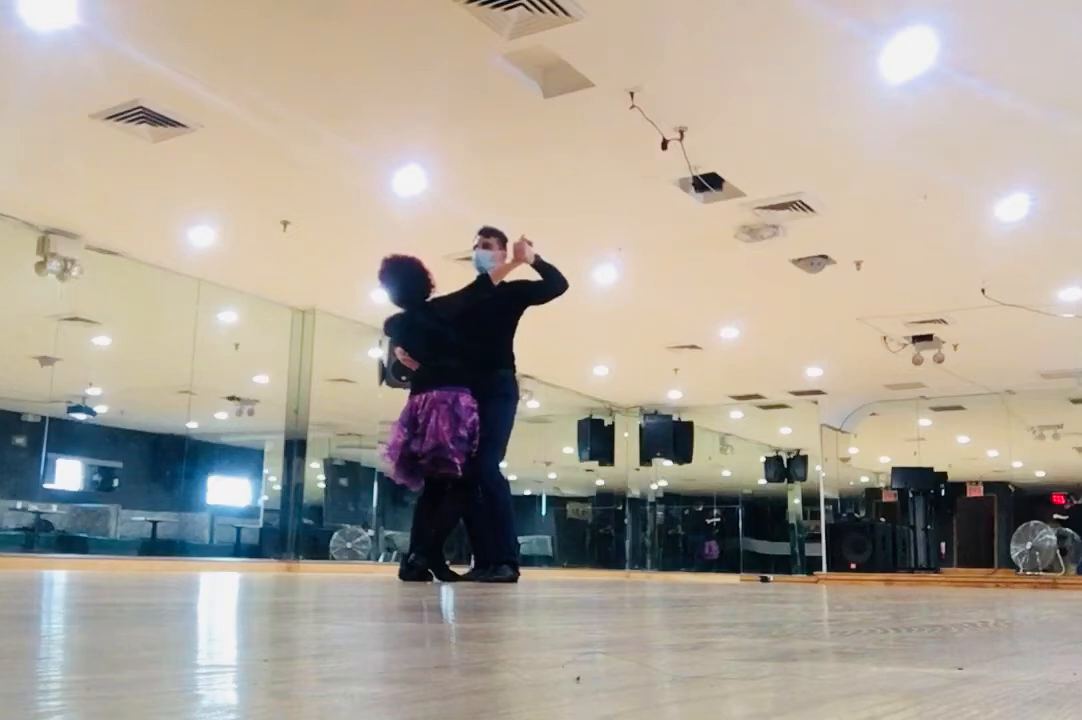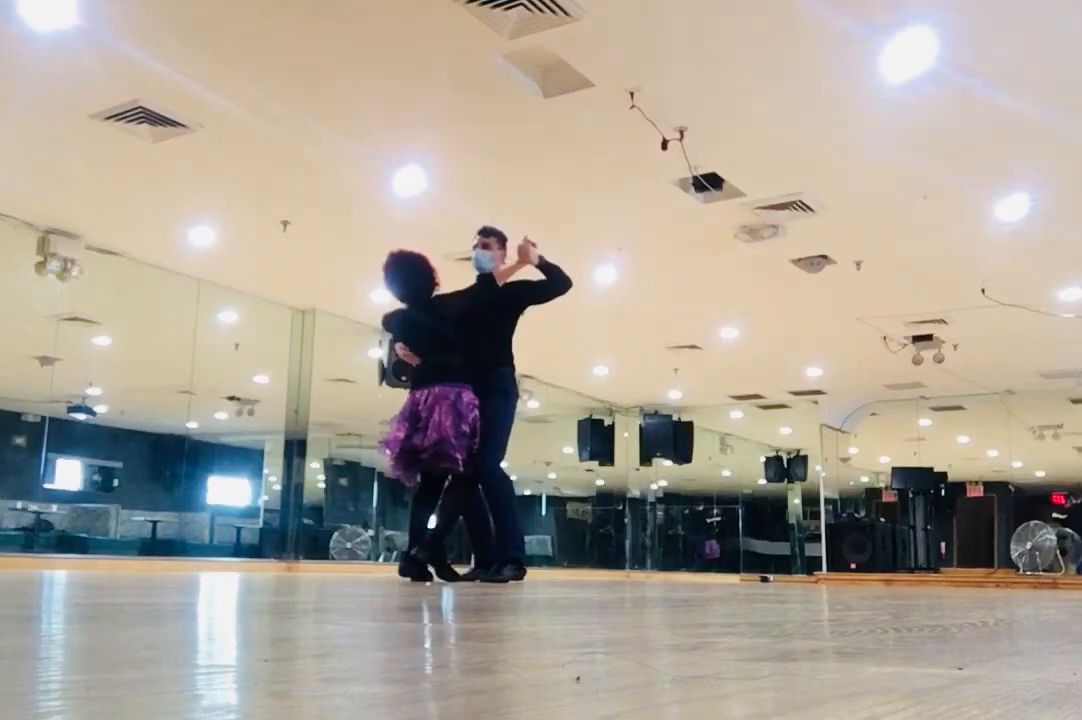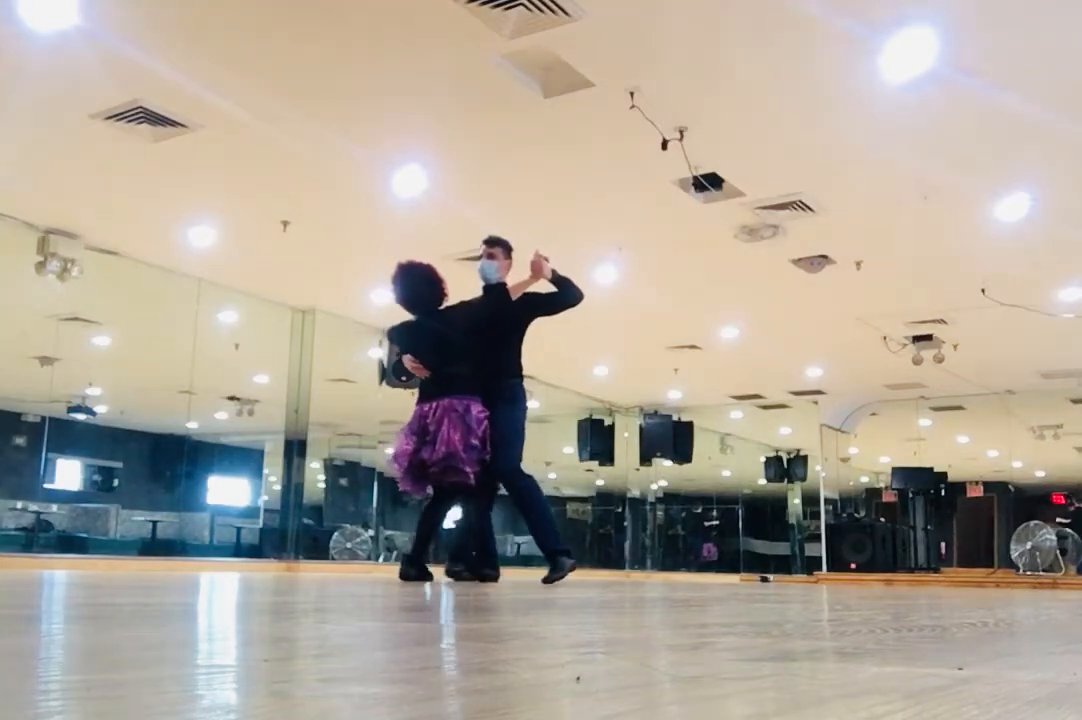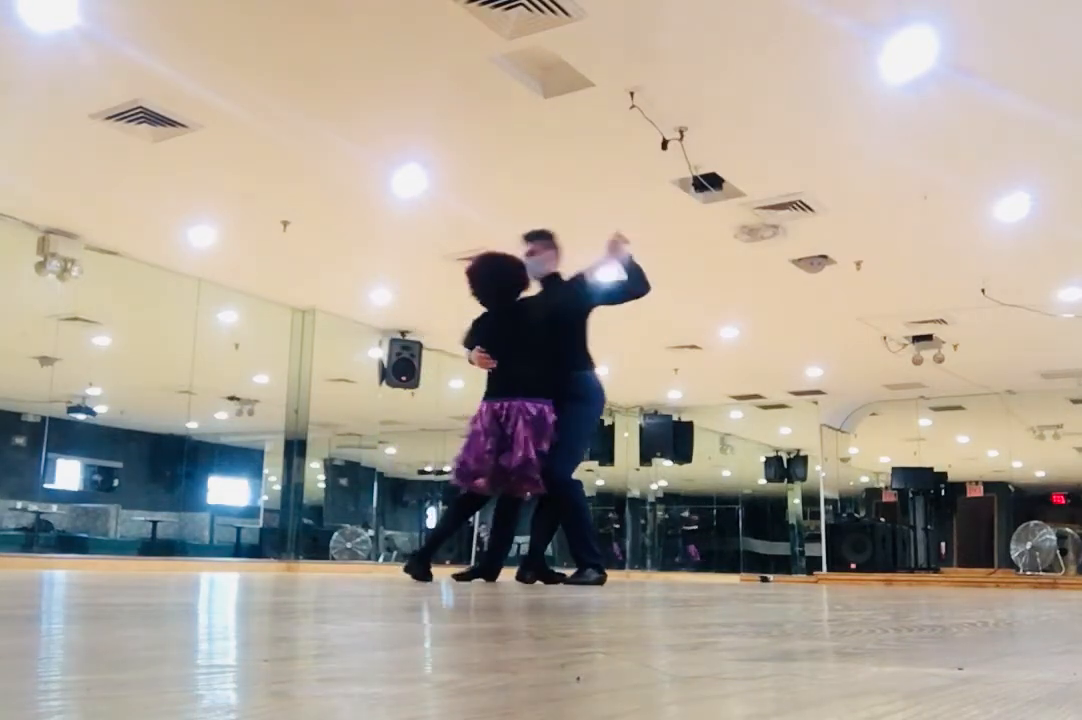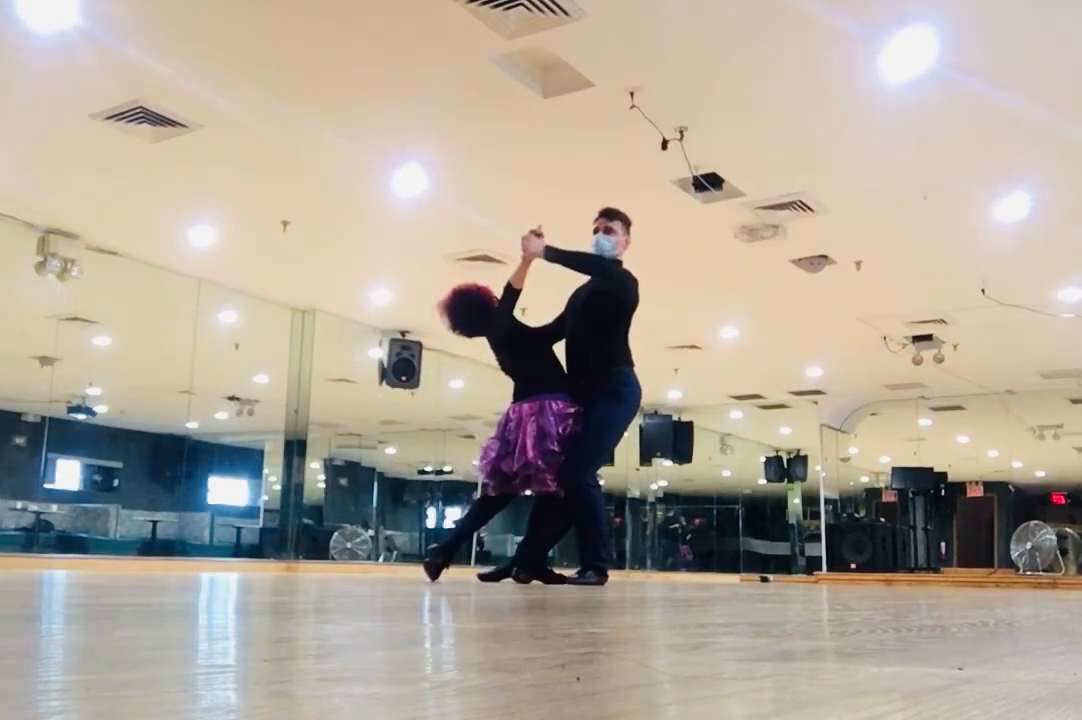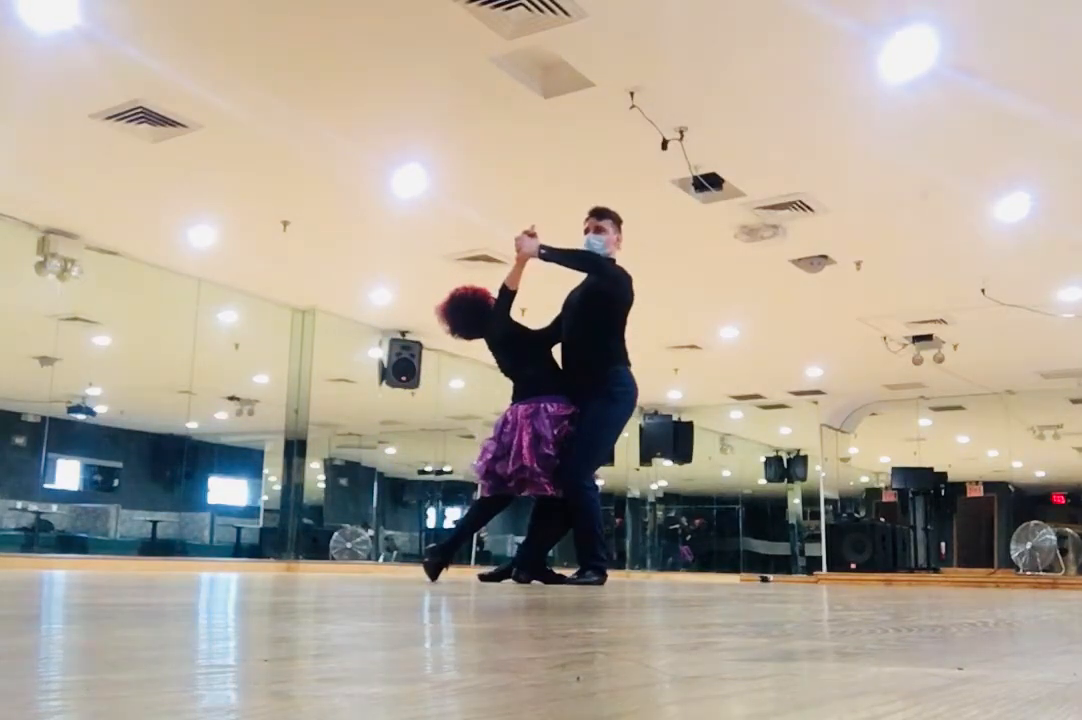
dt=0.7s
person 1, frame 1
left shoulder: (512, 292)
left elbow: (558, 285)
left wrist: (532, 259)
left hip: (497, 387)
left knee: (486, 467)
right knee: (463, 472)
left ankle: (507, 560)
right ankle: (484, 560)
person 1, frame 2
left shoulder: (512, 291)
right shoulder: (457, 299)
left elbow: (561, 284)
left wrist: (536, 260)
right wrist: (404, 344)
left hip: (497, 386)
left knee: (487, 465)
right knee: (464, 472)
left ankle: (512, 558)
right ankle: (486, 560)
person 1, frame 3
left shoulder: (521, 303)
left elbow: (573, 297)
left wrist: (548, 275)
right wrist: (412, 357)
left hip: (505, 396)
left knee: (507, 470)
left ankle: (558, 553)
right ankle: (482, 561)
person 1, frame 4
left shoulder: (582, 291)
left elbow: (637, 288)
left wrist: (623, 259)
right wrist: (479, 353)
left hip: (578, 392)
left knee: (558, 472)
right knee: (548, 475)
left ankle: (590, 565)
right ankle: (535, 560)
person 1, frame 5
left shoulder: (622, 282)
right shoulder: (582, 292)
left elbow: (600, 267)
right elbow: (554, 331)
left wrist: (545, 251)
left hip: (614, 389)
right hip: (584, 394)
left knee: (578, 473)
right knee: (561, 474)
left ankle: (595, 566)
right ankle: (528, 559)
person 1, frame 6
left shoulder: (615, 280)
right shoulder: (578, 293)
left elbow: (594, 263)
right elbow: (553, 333)
left wrist: (540, 250)
left hip: (611, 389)
right hip: (580, 392)
left knee: (575, 473)
right knee: (557, 473)
left ankle: (594, 566)
right ankle: (528, 560)
person 2, frame 1
left shoulder: (395, 325)
right shoulder: (437, 311)
right elbow: (478, 289)
right wrist: (516, 261)
left hip: (420, 403)
right hip: (452, 400)
left knee: (434, 484)
right knee: (462, 480)
left ankle: (414, 558)
right ankle: (429, 553)
person 2, frame 2
left shoulder: (397, 321)
right shoulder: (442, 310)
right elbow: (486, 289)
left hip: (421, 401)
right hip: (455, 398)
left knee: (429, 481)
right knee: (463, 475)
left ankle: (414, 554)
person 2, frame 3
left shoulder: (404, 332)
right shoulder: (452, 319)
right elbow: (496, 301)
left hip: (428, 410)
right hip: (462, 407)
left knee: (443, 489)
right knee: (464, 484)
left ankle: (416, 560)
person 2, frame 4
left shoulder: (482, 325)
right shoulder: (529, 311)
left elbow: (471, 345)
left hip: (495, 410)
right hip: (532, 410)
left knee: (477, 488)
right knee: (515, 489)
left ankle: (425, 556)
right ankle: (490, 564)
person 2, frame 5
left shoulder: (504, 334)
right shoulder: (501, 326)
left elbow: (549, 333)
right elbow: (509, 298)
right wrist: (528, 258)
left hip: (529, 411)
right hip: (547, 409)
left knee: (500, 491)
right knee: (551, 488)
left ankle: (445, 551)
right ankle: (529, 562)
person 2, frame 6
left shoulder: (501, 337)
right shoulder: (499, 330)
left elbow: (546, 337)
right elbow: (504, 298)
right wrist: (522, 258)
left hip: (527, 413)
right hip: (546, 412)
left knee: (499, 492)
right knee: (556, 492)
left ankle: (443, 551)
right ankle: (529, 562)
